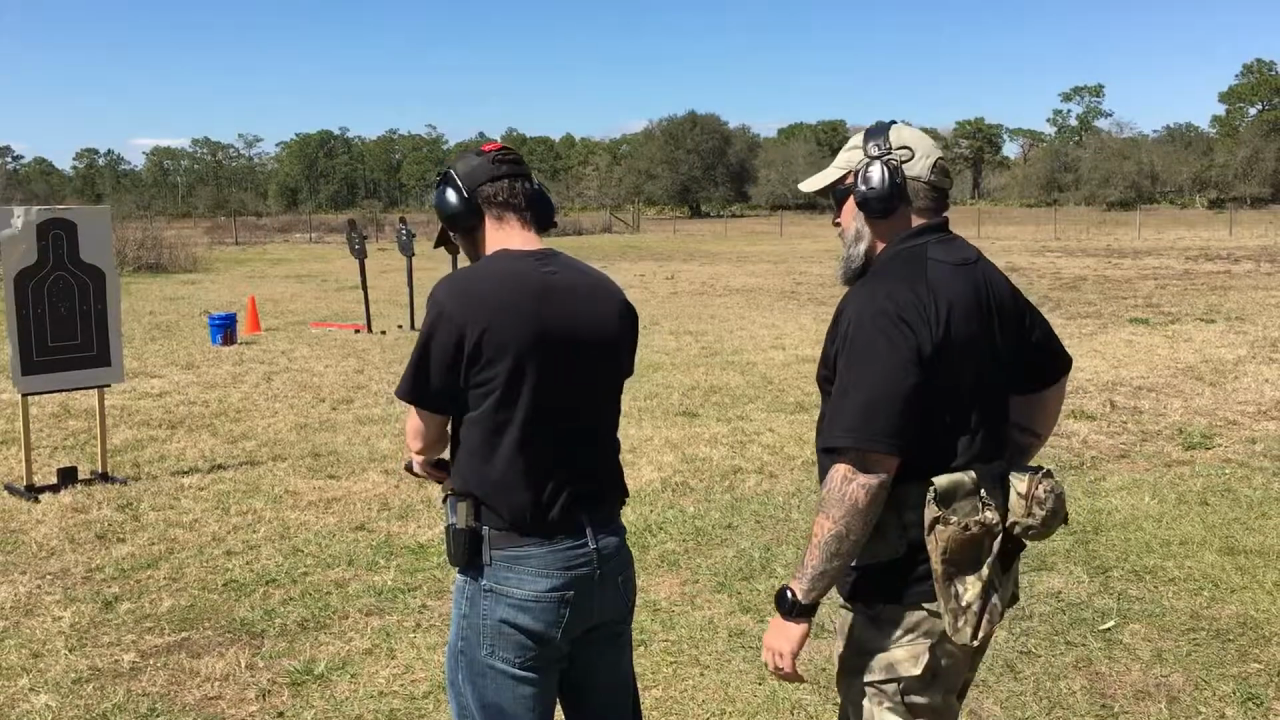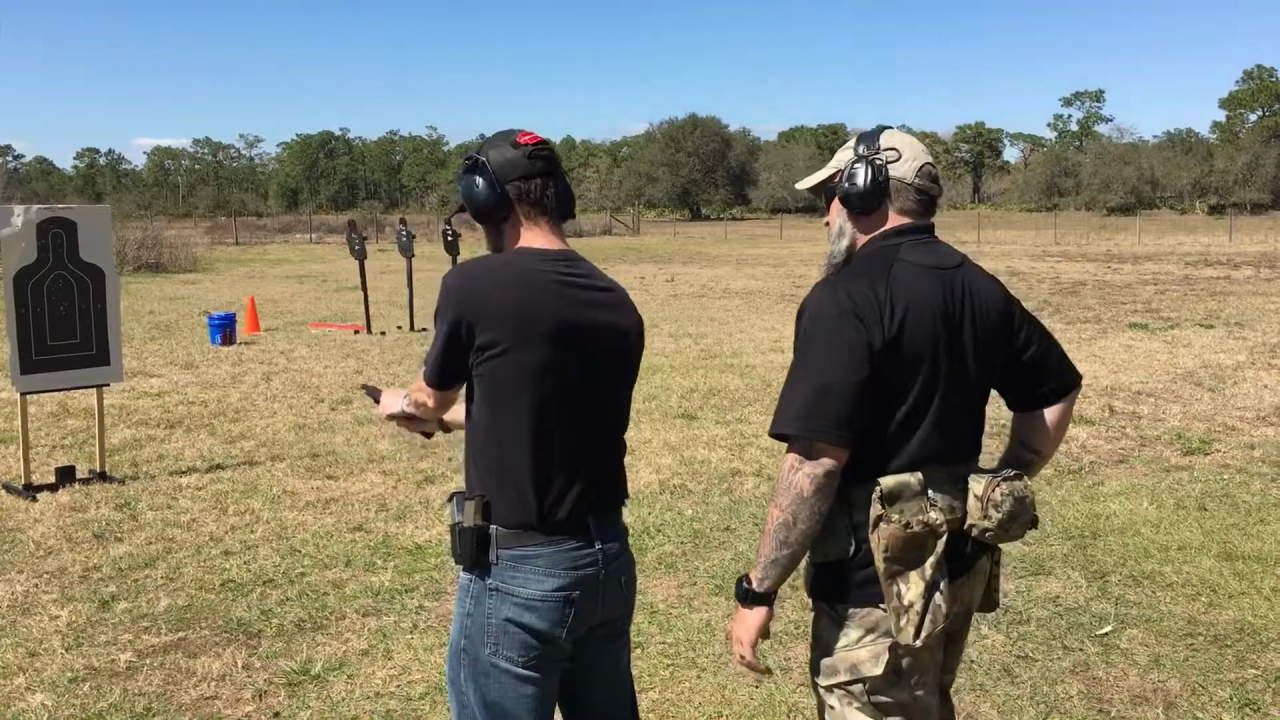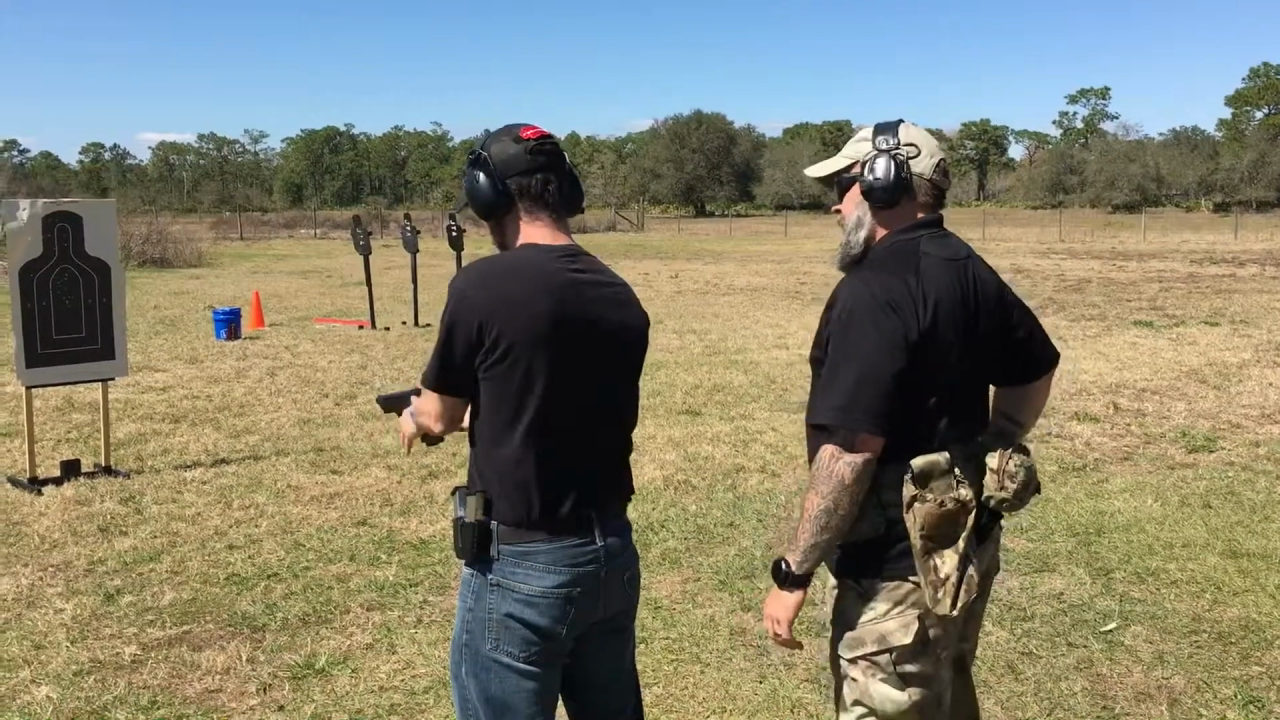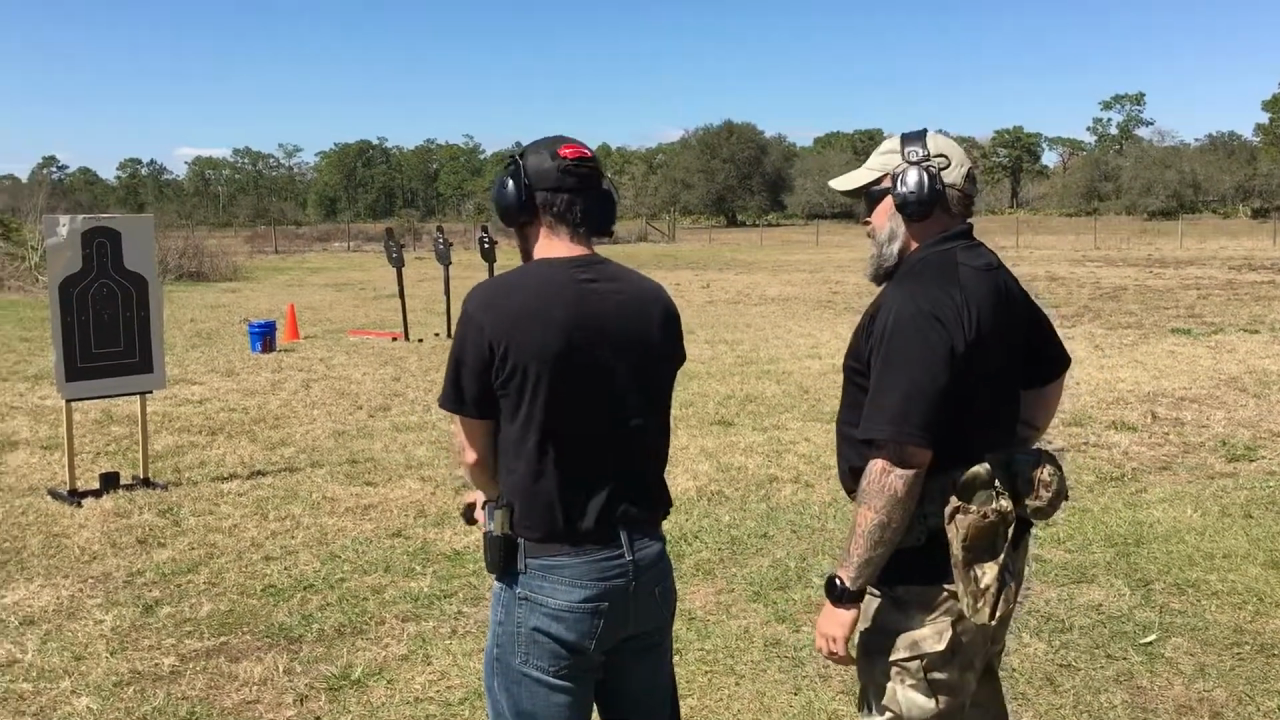
dt=0.5s
person 1, frame 1
left shoulder: (882, 302)
right shoulder: (980, 275)
left elbow: (864, 468)
right elbow: (1047, 378)
left wrist: (797, 603)
left hip: (913, 580)
person 1, frame 2
left shoulder: (847, 297)
right shoulder: (976, 286)
left elbow: (816, 461)
right elbow: (1055, 393)
left wrist: (756, 590)
right wrist: (997, 490)
left hip: (879, 577)
right hip: (959, 556)
person 1, frame 3
left shoulder: (874, 289)
right shoulder: (972, 272)
left elbow: (852, 448)
right elbow: (1034, 371)
left wrist: (791, 574)
left hip: (898, 557)
right hip: (964, 535)
person 1, frame 4
left shoulder: (915, 301)
right shoulder: (994, 279)
left elbow: (899, 461)
right elbow: (1046, 376)
left wrist: (845, 589)
left hip: (930, 566)
person 2, frame 1
left shoulder: (461, 296)
right shoulder: (608, 296)
left elbow: (423, 440)
left wrist: (441, 461)
left hip: (511, 569)
right hip: (605, 554)
person 2, frame 2
left shoulder: (476, 285)
right shoulder: (618, 303)
left elbow: (431, 397)
left wrist: (405, 402)
right wrist: (441, 415)
left hip: (518, 570)
right hip: (607, 556)
person 2, frame 3
left shoulder: (483, 285)
right shoulder: (623, 298)
left elbow: (437, 418)
left wrist: (414, 417)
left hip: (520, 564)
right hip: (611, 552)
person 2, frame 4
left shoulder: (494, 305)
right shoulder: (653, 301)
left elbow: (476, 454)
left wrist: (496, 498)
left hip: (550, 577)
right hip: (645, 563)
